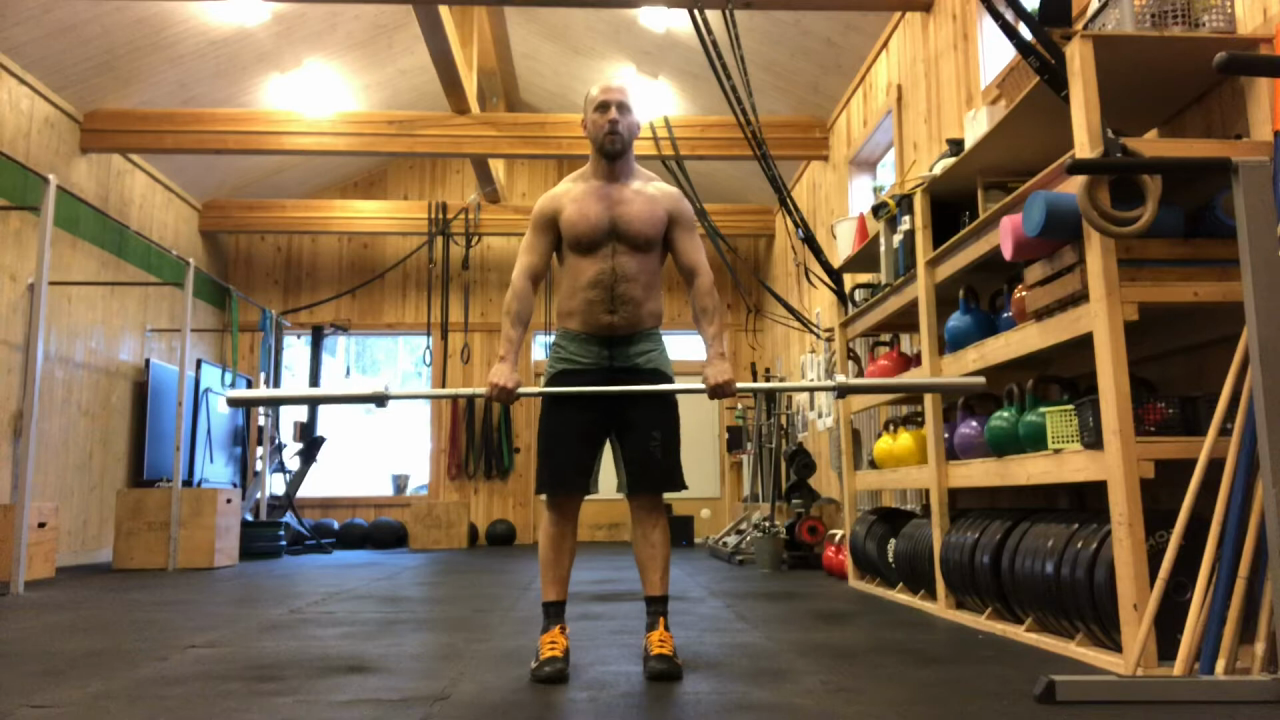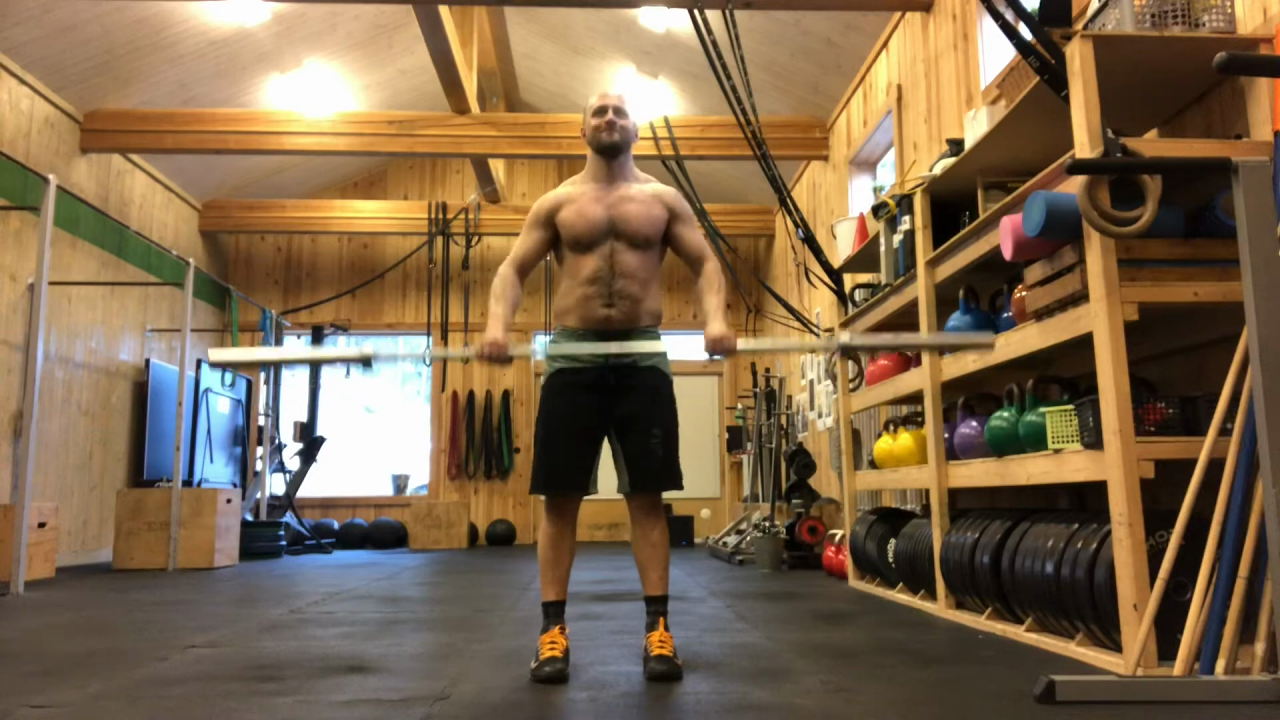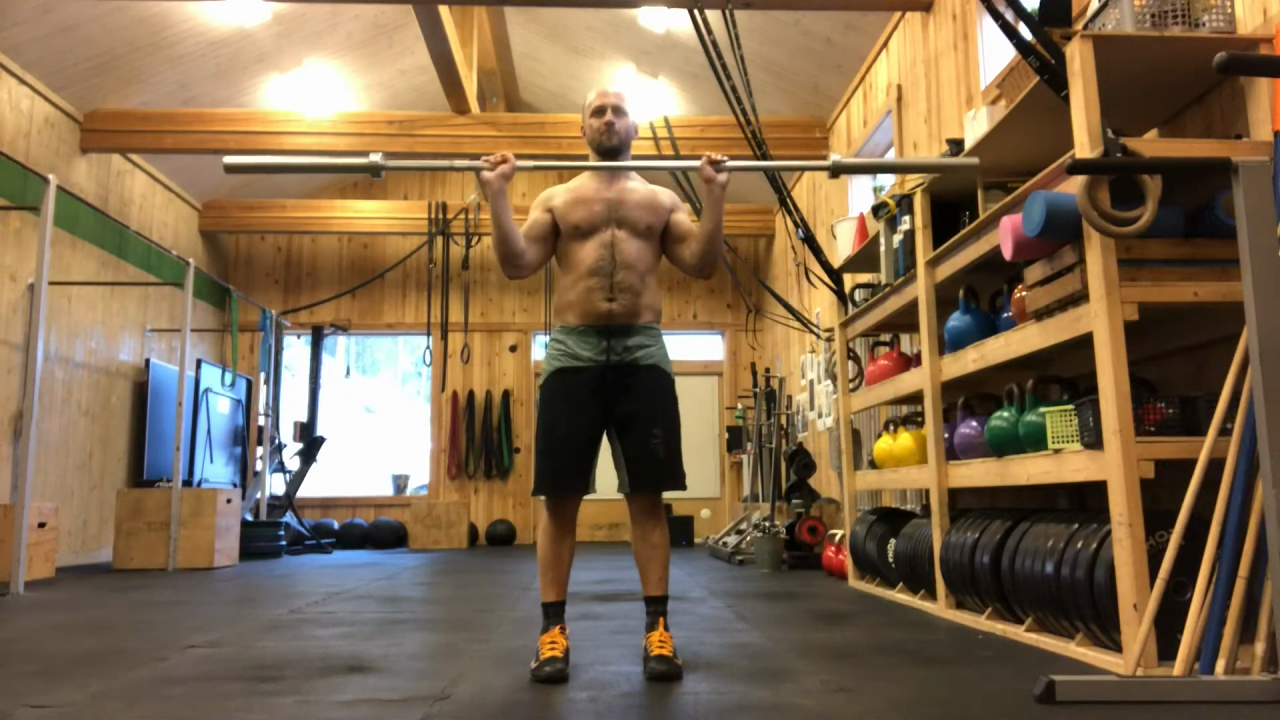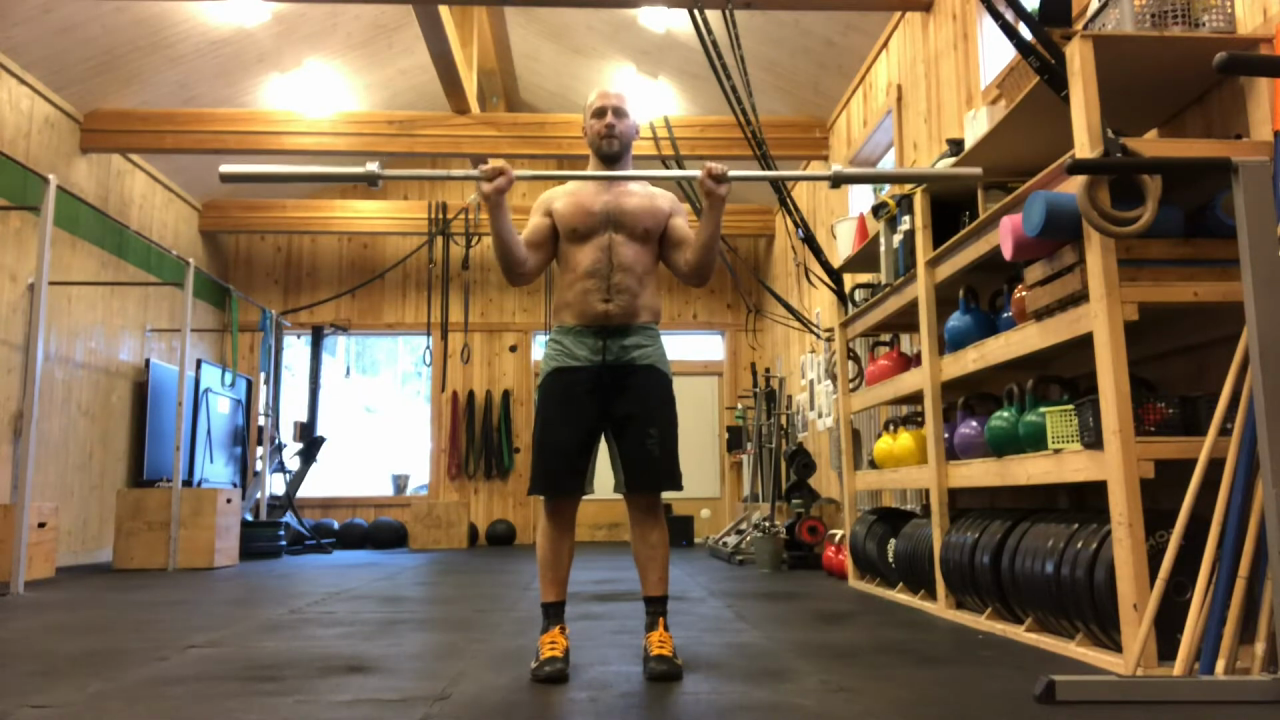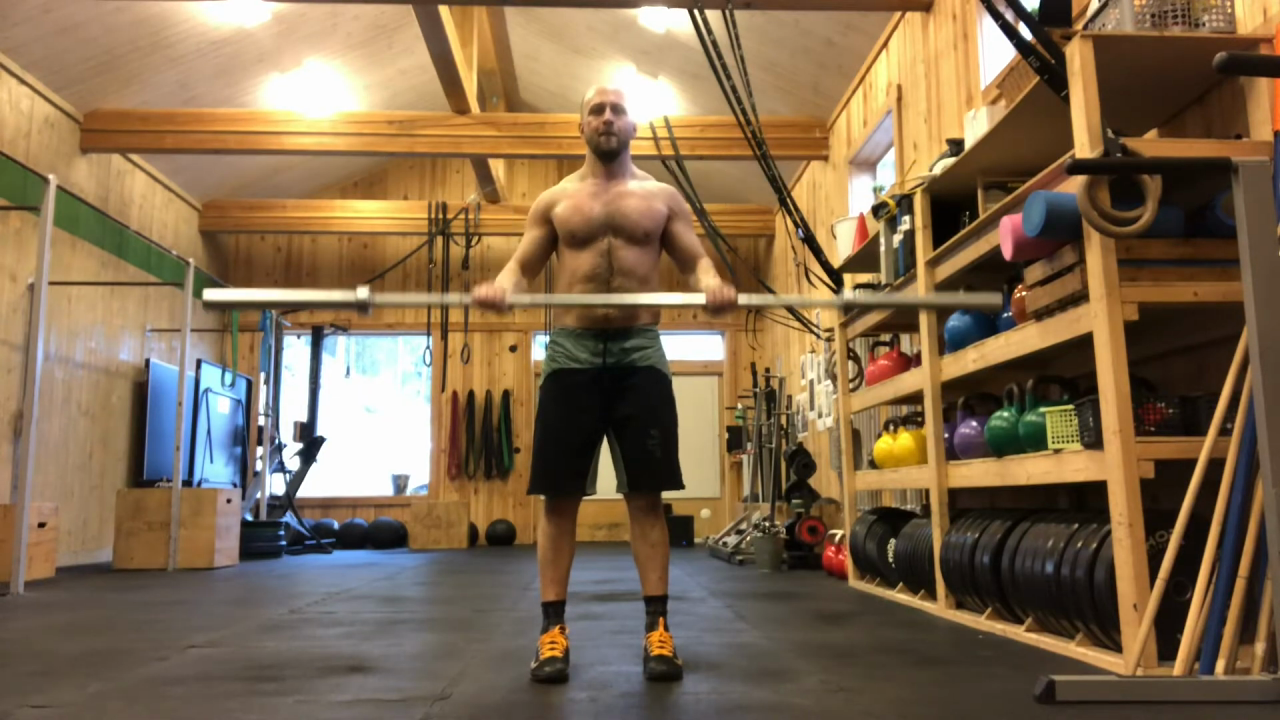
dt=0.5s
person 1, frame 1
left shoulder: (667, 200)
right shoulder: (556, 201)
left elbow: (699, 277)
right elbow: (524, 280)
left wrist: (716, 354)
right wrist: (506, 358)
left hip: (643, 357)
right hip: (574, 358)
left knee: (649, 497)
right knee: (561, 498)
left ankle: (657, 627)
right ankle: (553, 630)
person 1, frame 2
left shoulder: (664, 199)
right shoulder: (556, 202)
left elbow: (706, 262)
right elbow: (512, 268)
left wrist: (717, 316)
right wrist: (497, 323)
left hip: (642, 356)
right hip: (572, 355)
left knee: (647, 494)
right knee: (560, 496)
left ankle: (657, 628)
right ankle: (553, 629)
person 1, frame 3
left shoulder: (663, 198)
right shoulder: (556, 198)
left elbow: (702, 266)
right elbow: (517, 264)
left wrist: (713, 195)
right wrist: (498, 196)
left hip: (643, 352)
right hip: (573, 352)
left knee: (648, 495)
right knee: (560, 496)
left ankle: (657, 628)
right ankle: (553, 629)
person 1, frame 4
left shoulder: (663, 199)
right shoulder: (554, 197)
left elbow: (696, 272)
right elbow: (518, 272)
left wrist: (713, 206)
right wrist: (496, 206)
left hip: (640, 354)
right hip: (570, 354)
left knee: (646, 494)
right knee: (558, 495)
left ankle: (657, 628)
right ankle: (553, 630)
person 1, frame 5
left shoulder: (663, 197)
right shoulder: (554, 200)
left elbow: (695, 261)
right elbow: (522, 268)
left wrist: (714, 286)
right wrist: (498, 288)
left hip: (640, 354)
right hip: (570, 355)
left knee: (646, 495)
right knee: (559, 497)
left ankle: (657, 627)
right ankle: (553, 630)
